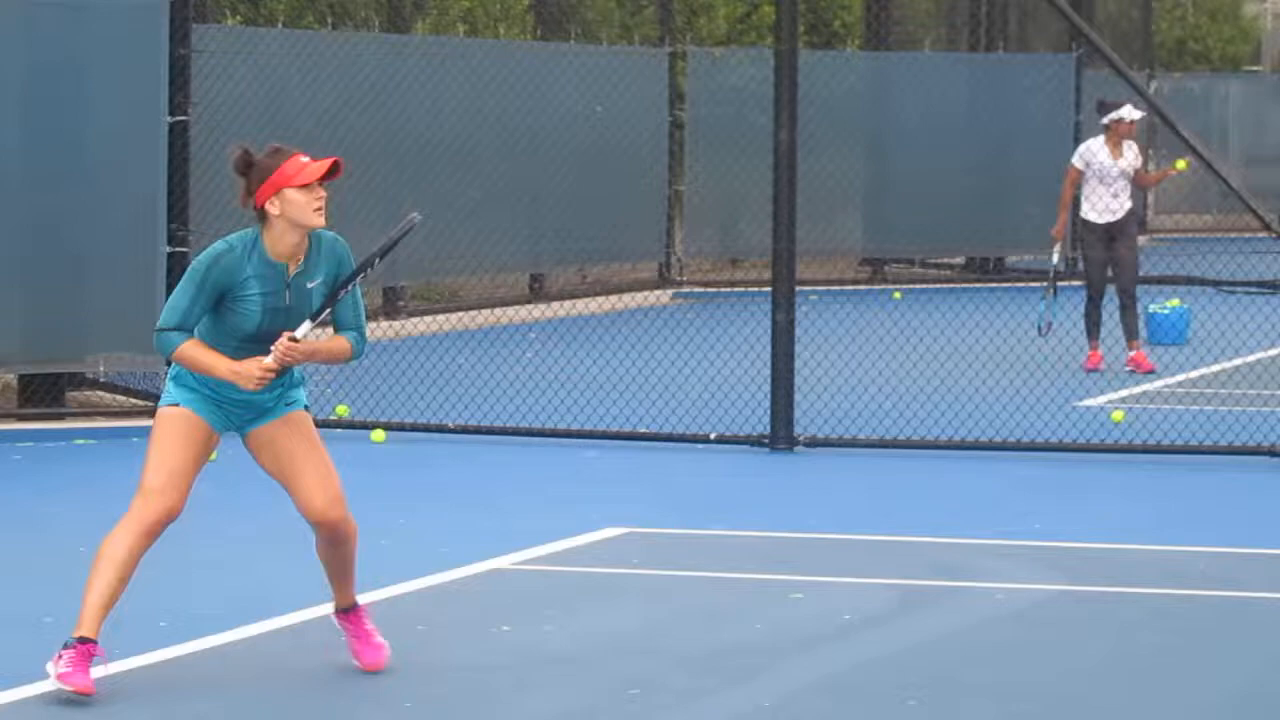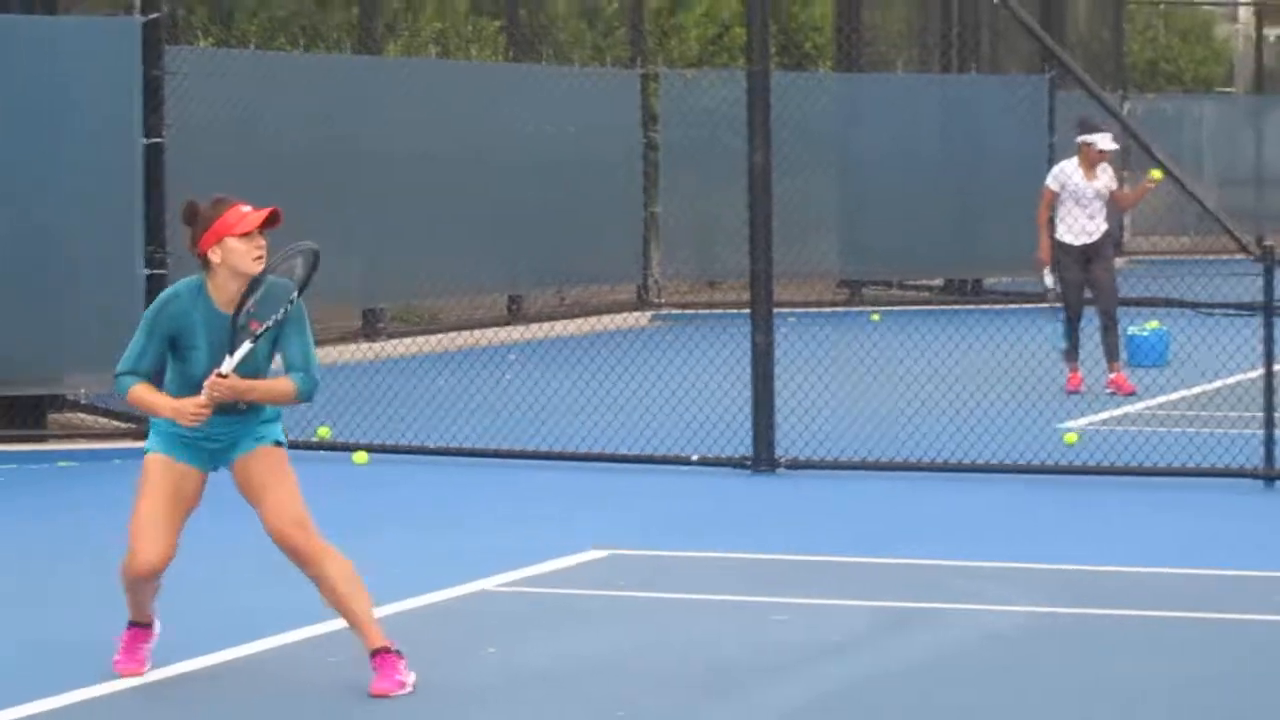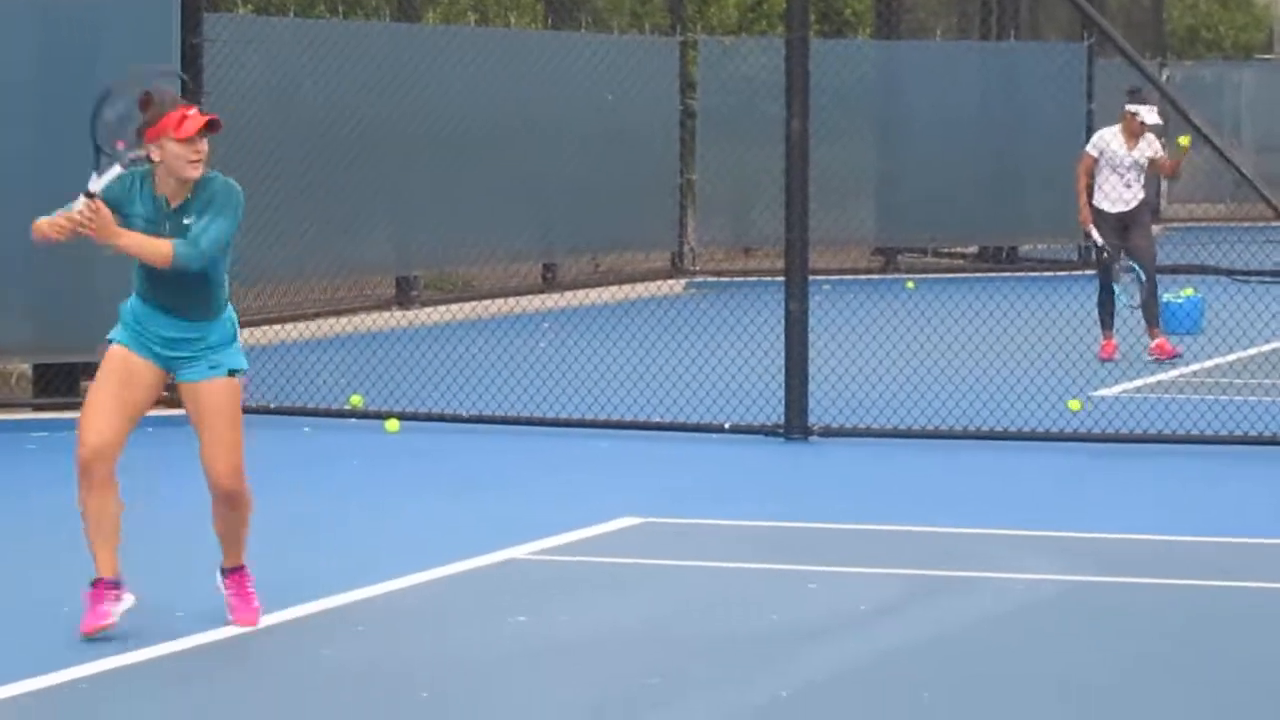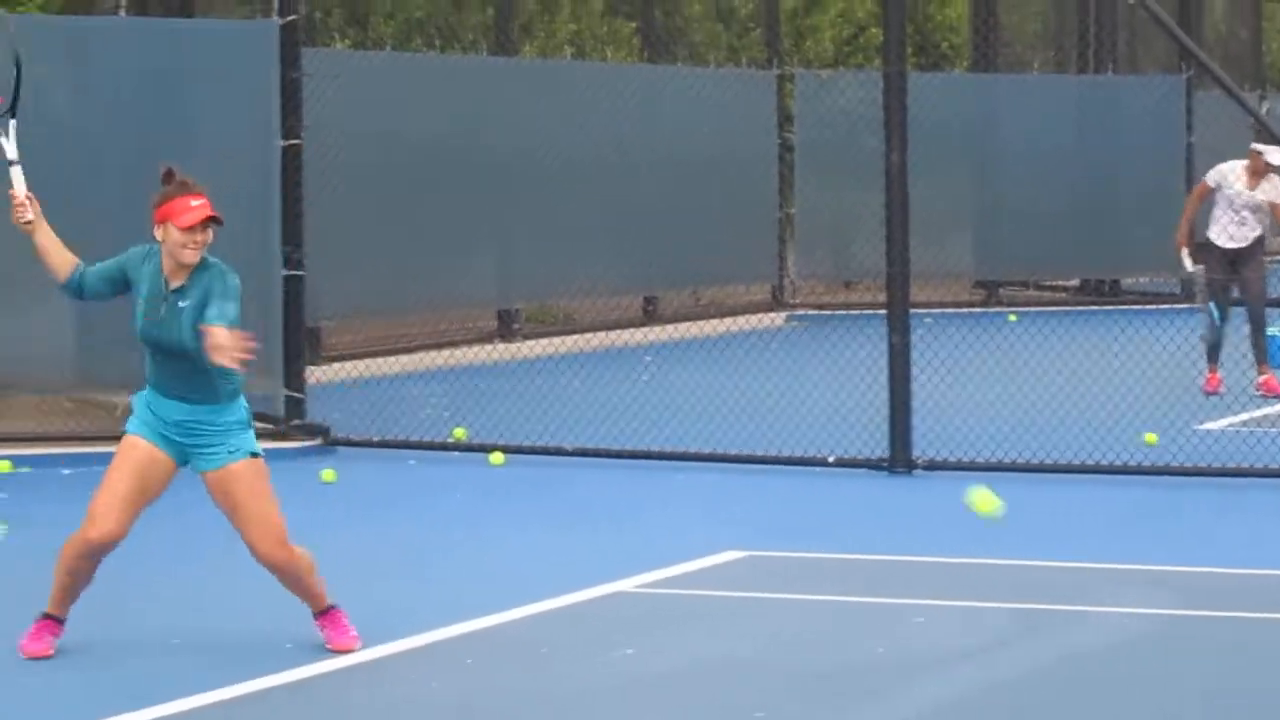
dt=0.3s
person 1, frame 1
left shoulder: (334, 254)
right shoulder: (222, 259)
left elbow: (352, 341)
right elbow: (167, 333)
left wrist: (302, 352)
right wrist: (230, 371)
left hip: (274, 397)
right hip: (200, 390)
left knee: (330, 513)
right knee: (154, 508)
left ankle: (350, 611)
right ankle: (81, 644)
person 1, frame 2
right shoulder: (175, 304)
left elbow: (304, 385)
right elbow: (127, 379)
left wrist: (241, 391)
right wrist: (172, 409)
left hip: (251, 428)
right hip: (182, 434)
left knee: (297, 537)
right knee: (146, 561)
left ankle: (384, 652)
right ankle: (140, 625)
person 1, frame 3
left shoulder: (226, 197)
right shoulder: (126, 188)
left elbow: (191, 256)
right elbow: (41, 230)
left wrist: (116, 238)
right wrist: (54, 225)
left hip: (209, 342)
right hip: (143, 331)
left knee: (227, 481)
right knee: (94, 450)
left ankle: (234, 573)
right ankle: (108, 584)
person 1, frame 4
left shoulder: (221, 282)
right shoulder: (141, 261)
left elbow: (220, 326)
right elbow: (79, 282)
left wrist: (222, 347)
right wrist: (36, 227)
left hip: (219, 425)
right hip: (157, 417)
left knee: (275, 551)
right knee: (97, 534)
left ankle: (326, 612)
right ankle: (52, 617)
person 2, frame 1
left shoulder: (1132, 149)
right shoulder: (1088, 149)
left elbow: (1143, 182)
right elbow: (1069, 186)
left wrist: (1166, 172)
right wrist: (1061, 221)
left hip: (1124, 224)
right hip: (1094, 227)
left knee: (1128, 291)
right knee: (1095, 292)
left ankle: (1135, 353)
right ankle: (1093, 351)
person 2, frame 2
left shoulder: (1106, 172)
right shoulder: (1063, 170)
left elbow: (1122, 204)
right elbow: (1045, 208)
left wrist: (1144, 189)
right wrist: (1044, 244)
left hip: (1099, 246)
right hip: (1069, 248)
left knee: (1109, 312)
right knee: (1073, 314)
left ankle: (1115, 375)
right ankle: (1073, 373)
person 2, frame 3
left shoulder: (1150, 142)
right shoulder: (1104, 137)
left elbow: (1169, 173)
right elbow: (1083, 172)
left wrist: (1179, 157)
right wrist: (1083, 206)
left hip: (1137, 214)
right hip: (1106, 216)
left knee: (1148, 277)
right knee: (1108, 281)
left ankle: (1156, 341)
right ankle: (1107, 341)
person 2, frame 4
right shoulder: (1225, 171)
right elbow: (1196, 196)
right wrist: (1184, 231)
left hip: (1249, 251)
right hip: (1216, 249)
left knee: (1257, 313)
right knee: (1217, 315)
right ankle: (1212, 374)
